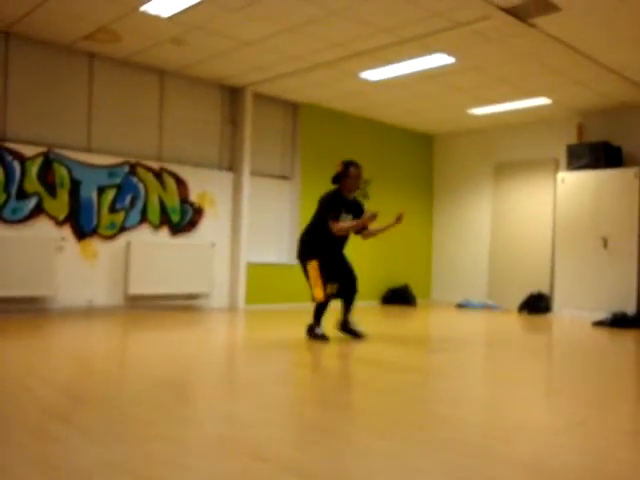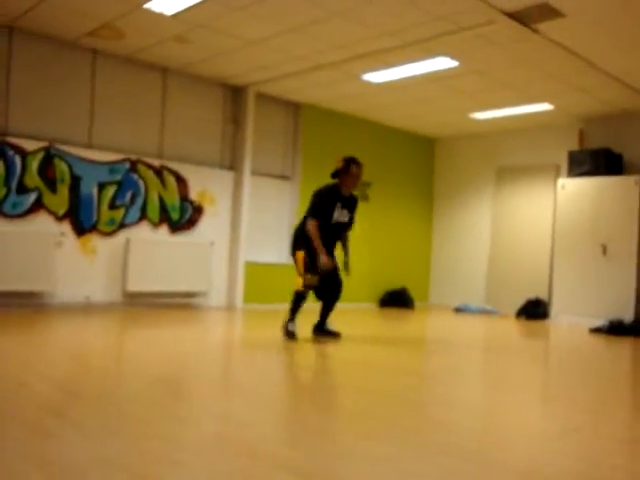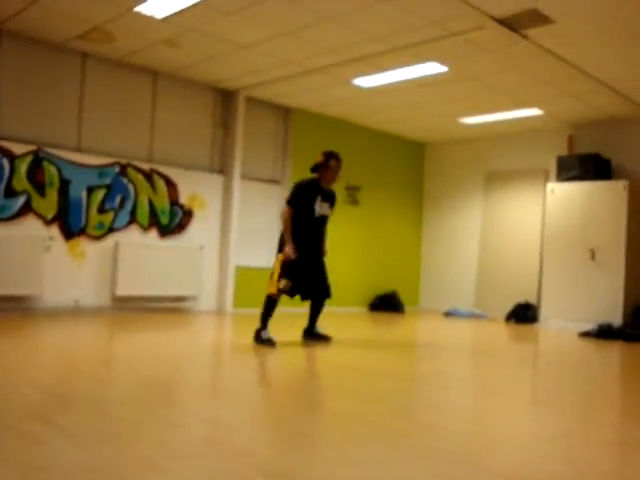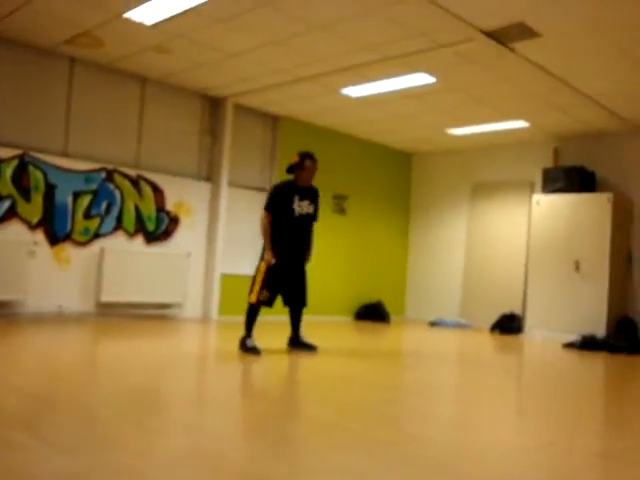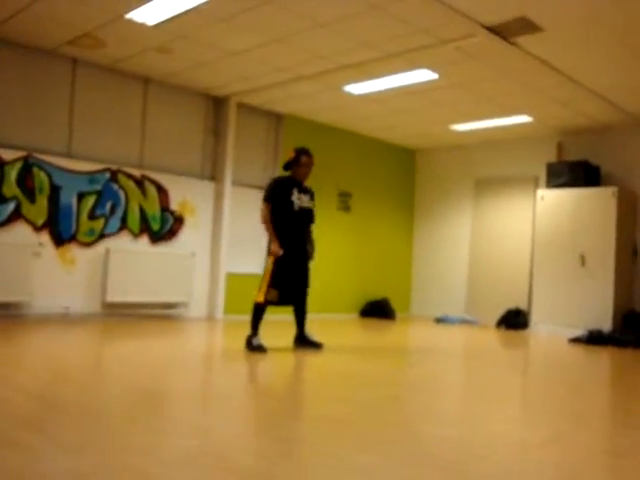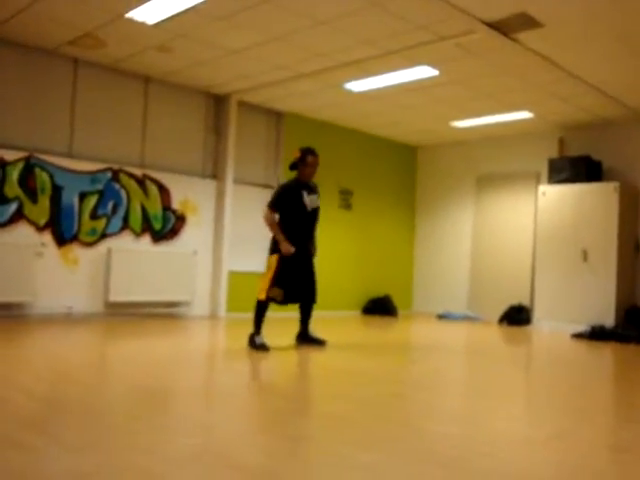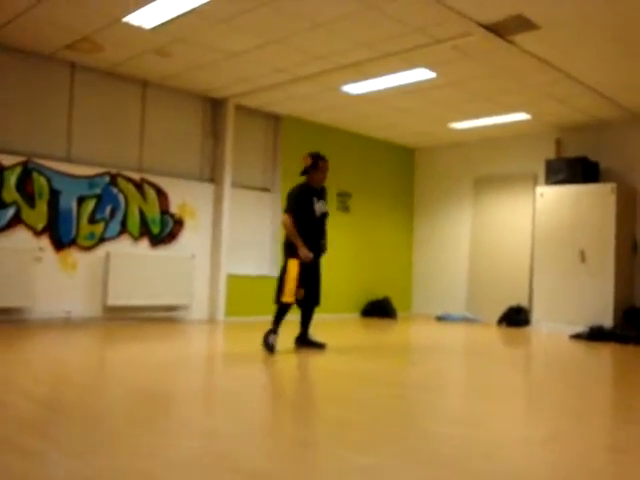
dt=0.2s
person 1, frame 1
left shoulder: (356, 205)
right shoulder: (330, 200)
left elbow: (362, 232)
right elbow: (335, 227)
left wrist: (390, 225)
right wrist: (360, 222)
left hip: (334, 251)
right hip: (312, 250)
left knee: (349, 282)
right knee: (327, 288)
left ankle: (346, 321)
right ankle: (315, 326)
person 1, frame 2
left shoulder: (353, 201)
right shoulder: (325, 194)
left elbow: (344, 230)
right elbow: (311, 224)
left wrist: (346, 256)
right wrist: (322, 254)
left hip: (326, 248)
right hip: (305, 244)
left knee: (334, 287)
right knee: (308, 281)
left ankle: (321, 325)
right ankle: (290, 322)
person 1, frame 3
left shoulder: (330, 196)
right shoulder: (304, 187)
right elbow: (287, 213)
left wrist: (322, 246)
right wrist: (288, 243)
left hip: (313, 250)
right hip: (293, 247)
left knee: (321, 290)
right knee: (280, 286)
left ankle: (310, 329)
right ankle: (262, 330)
person 1, frame 4
left shoulder: (313, 193)
right shoulder: (282, 189)
right elbow: (266, 218)
left wrist: (309, 249)
right wrist: (268, 249)
left hip: (297, 253)
right hip: (276, 252)
left knee: (297, 297)
right knee: (260, 294)
left ankle: (295, 338)
right ankle: (247, 337)
person 1, frame 5
left shoulder: (308, 192)
right shoulder: (279, 184)
right elbow: (265, 211)
left wrist: (311, 246)
right wrist: (273, 241)
left hip: (300, 250)
right hip: (281, 249)
left knee: (300, 294)
right knee: (267, 292)
left ankle: (301, 335)
right ankle: (253, 336)
person 1, frame 6
left shoulder: (313, 189)
right shoulder: (288, 189)
right elbow: (269, 215)
left wrist: (312, 244)
right wrist: (282, 242)
left hip: (304, 248)
right hip: (285, 247)
left knee: (308, 292)
right knee: (270, 290)
left ankle: (304, 333)
right ankle: (256, 334)
person 1, frame 7
left shoulder: (321, 192)
right shoulder: (298, 192)
right elbow: (287, 220)
left wrist: (323, 242)
right wrist: (301, 248)
left hip: (312, 251)
right hip: (297, 250)
left knee: (312, 295)
right knee: (292, 293)
left ankle: (303, 335)
right ankle: (272, 333)
